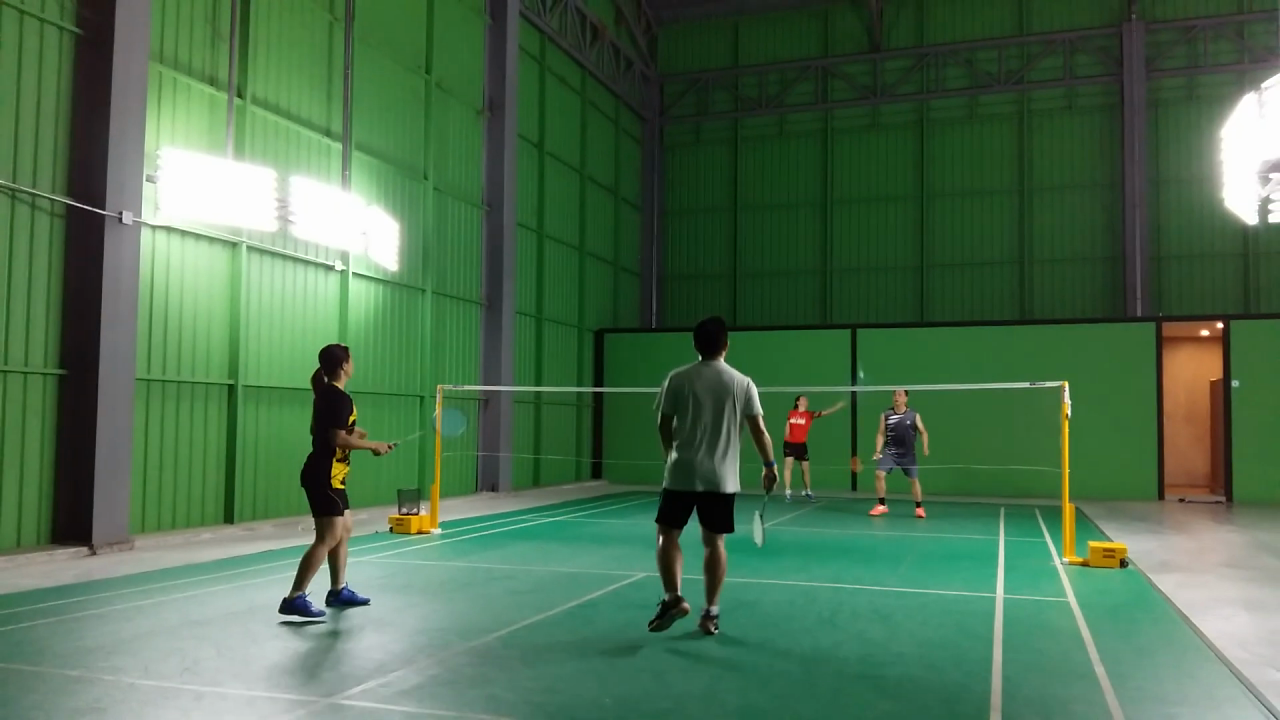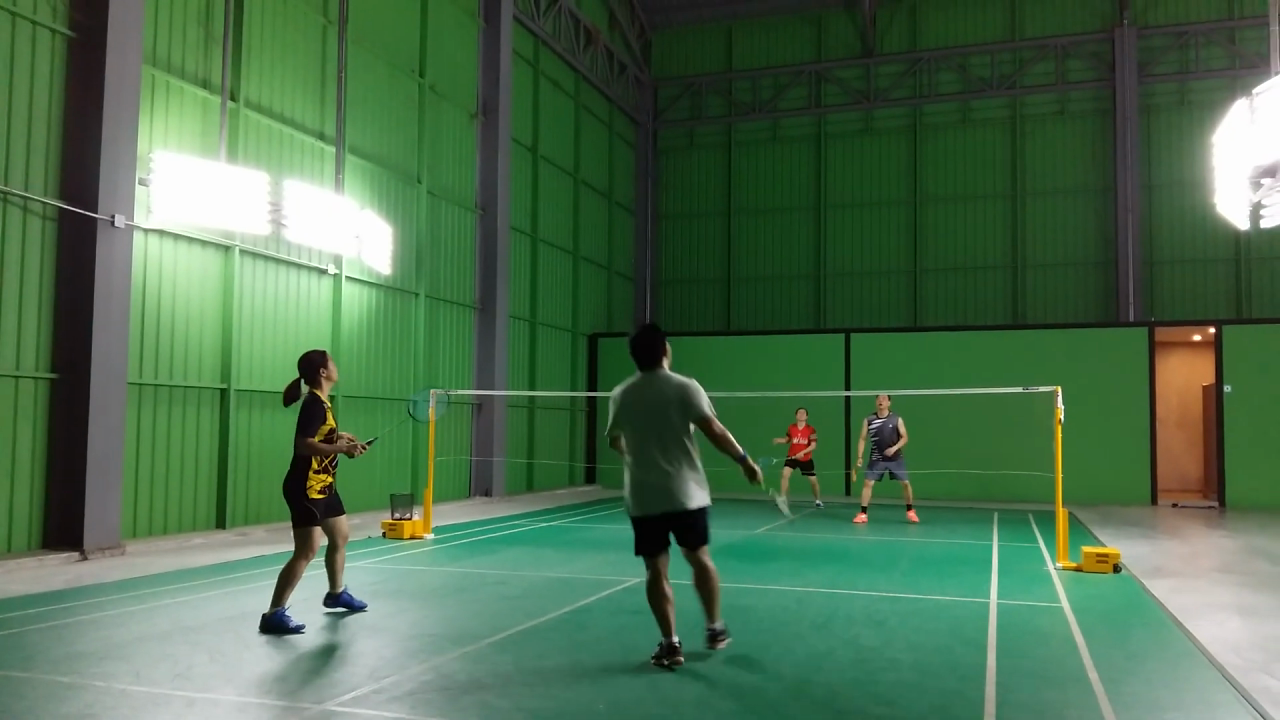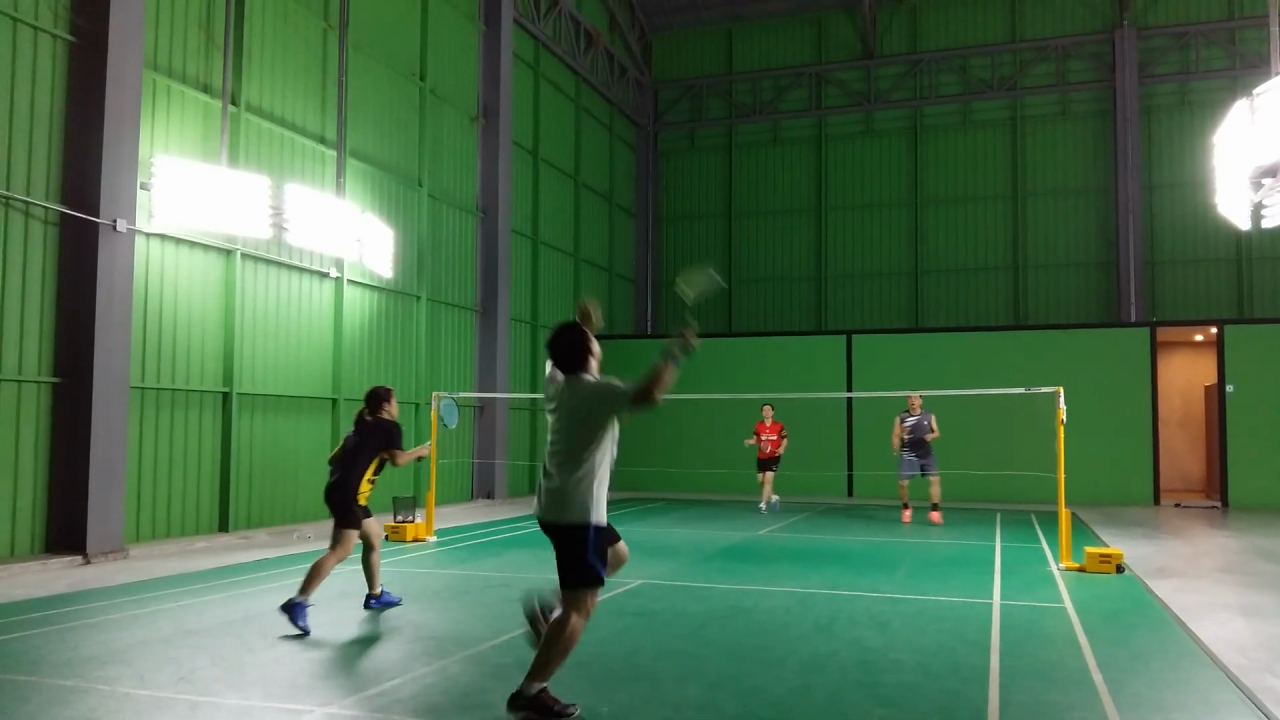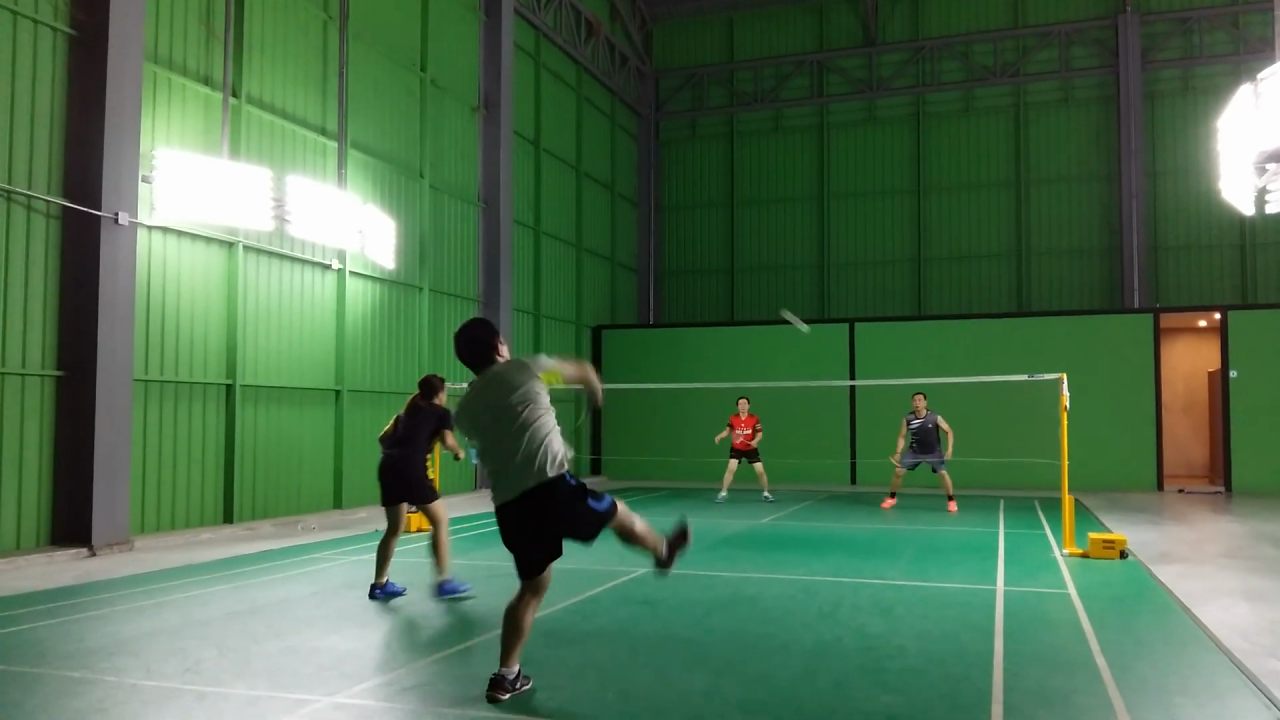
dt=0.5s
person 1, frame 1
left shoulder: (677, 379)
right shoulder: (742, 383)
left elbow: (664, 425)
right elbow: (758, 429)
right wrist: (770, 465)
left hip: (681, 475)
right hip: (722, 479)
left knee: (668, 536)
right knee: (714, 543)
left ankle: (674, 598)
right ankle: (710, 612)
person 1, frame 2
left shoulder: (621, 395)
right shoulder: (684, 387)
left elbow: (615, 440)
right elbow: (713, 430)
right wrist: (746, 461)
left hip: (642, 497)
right hip: (686, 493)
left knee: (656, 571)
right knee: (700, 559)
left ankle: (670, 643)
right ankle: (715, 628)
person 1, frame 3
left shoulder: (557, 387)
right shoulder: (597, 393)
left elbow: (556, 357)
right elbow: (648, 397)
left wrist: (579, 331)
right wrist: (676, 353)
left hip: (557, 508)
right hip: (577, 515)
left knee: (617, 554)
right knee: (582, 604)
left ankle: (549, 612)
person 1, frame 4
left shoulder: (466, 408)
right shoulder: (525, 371)
right elbow: (581, 370)
right wrist: (594, 386)
left hip: (510, 507)
right hip: (551, 490)
left knee: (531, 588)
right knee: (618, 513)
left ankle: (505, 676)
right ankle: (662, 551)
person 2, frame 1
left shoulder: (325, 395)
right shoulder: (340, 398)
right elbow: (337, 439)
left wrist: (349, 430)
right wrist: (373, 446)
left hip: (329, 475)
right hip: (324, 476)
left knee: (343, 532)
right knee: (328, 539)
left ankle: (338, 590)
right ankle: (295, 597)
person 2, frame 2
left shoulder: (322, 402)
right shoulder: (313, 404)
right elbow: (303, 445)
left wrist: (338, 436)
right wrist: (342, 449)
left hip: (324, 485)
right hip: (305, 487)
left knee: (340, 537)
right knee: (306, 552)
left ankle: (336, 593)
right ankle: (274, 614)
person 2, frame 3
left shoulder: (361, 428)
right shoulder: (390, 427)
left elbow: (334, 458)
right elbow: (397, 459)
right wrist: (419, 451)
left hip: (337, 488)
right hip: (348, 493)
left knee: (374, 539)
right knee: (339, 552)
left ankle: (375, 594)
right ankle: (298, 602)
person 2, frame 4
left shoulder: (406, 413)
right shoulder: (441, 412)
left elbow: (383, 439)
right elbow: (447, 441)
right wrist: (458, 452)
left hip: (388, 468)
right hip: (412, 470)
left knee: (394, 528)
right knee: (440, 523)
left ankle: (380, 584)
right ankle: (444, 581)
